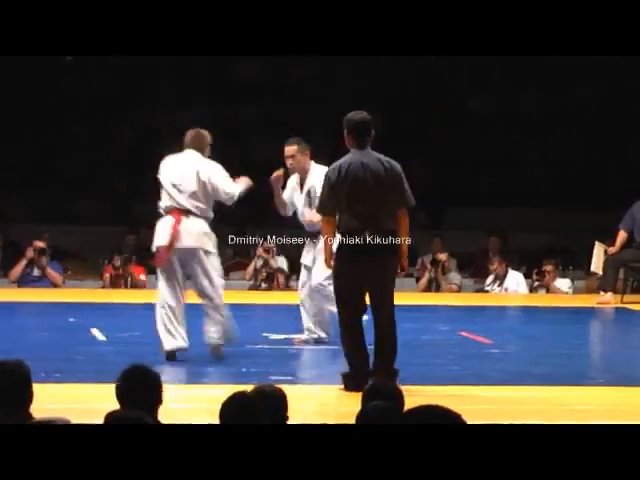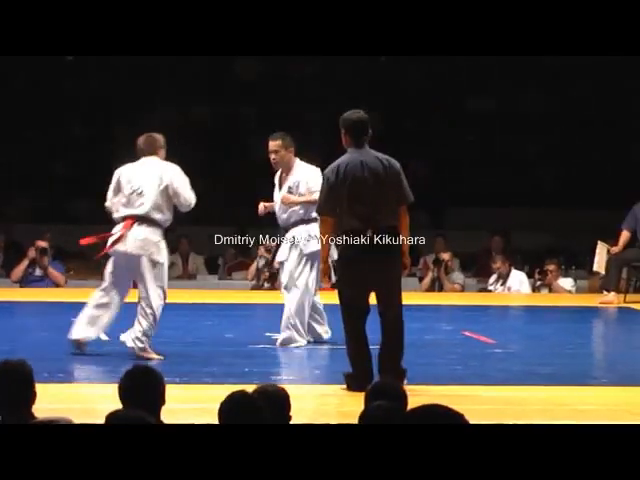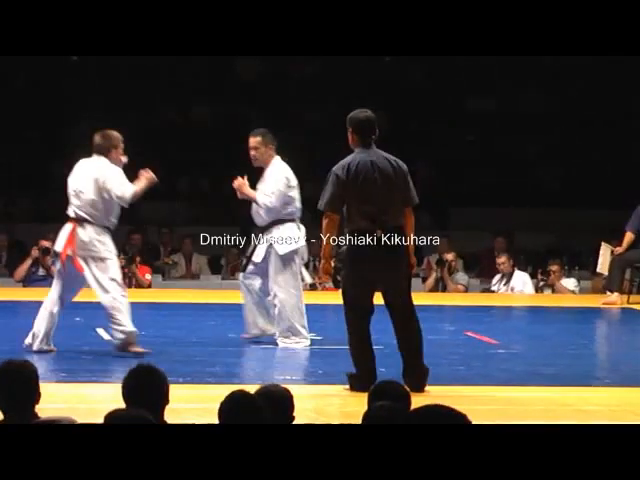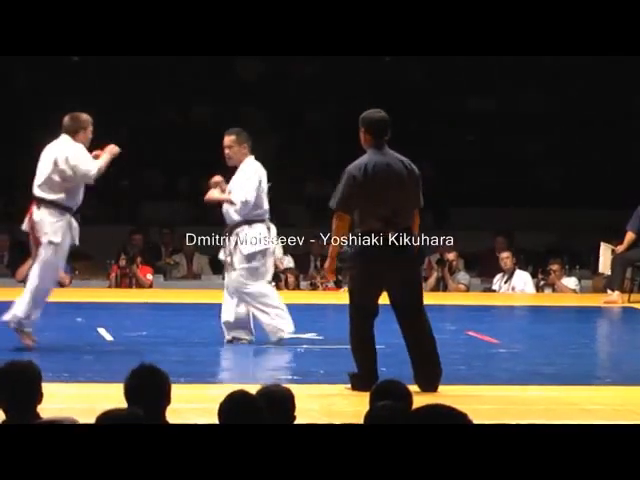
dt=0.2s
person 1, frame 1
left shoulder: (337, 170)
right shoulder: (391, 167)
left elbow: (328, 219)
right elbow: (402, 215)
left wrist: (328, 252)
right wrist: (403, 252)
left hip: (351, 248)
right hip: (384, 247)
left knee: (350, 316)
right knee: (385, 314)
left ankle: (357, 376)
right ankle: (384, 373)
person 1, frame 2
left shoulder: (335, 170)
right shoulder: (390, 164)
left elbow: (326, 220)
right elbow: (403, 212)
left wrist: (325, 258)
right wrist: (404, 249)
left hip: (354, 247)
right hip: (387, 246)
left knee: (354, 316)
right knee: (392, 313)
left ankle: (360, 377)
right ankle: (392, 373)
person 1, frame 3
left shoulder: (343, 169)
right shoulder: (396, 165)
left elbow: (331, 218)
right elbow: (408, 212)
left wrist: (326, 257)
right wrist: (409, 249)
left hip: (361, 248)
right hip: (394, 245)
left knee: (358, 316)
right knee: (404, 313)
left ankle: (364, 378)
right ankle: (416, 375)
person 1, frame 4
left shoulder: (357, 169)
right shoulder: (408, 167)
left elbow: (342, 218)
right elbow: (415, 214)
left wrist: (332, 256)
left hip: (370, 249)
right hip: (404, 248)
left knee: (362, 316)
right knee: (414, 315)
left ankle: (365, 377)
right ankle: (428, 377)
person 2, frame 1
left shoulder: (167, 163)
right shoulder: (208, 166)
right elbow: (228, 195)
right wrist: (241, 183)
left hip: (168, 228)
right hip: (196, 229)
left knee: (169, 291)
right knee: (211, 288)
left ankle: (172, 342)
right ankle: (218, 337)
person 2, frame 2
left shoulder: (123, 171)
right shoulder: (170, 170)
left elbow: (111, 205)
right elbow: (187, 202)
left hip: (123, 234)
right hip: (150, 236)
left knee: (109, 291)
right knee: (153, 296)
left ankle: (81, 335)
right ankle: (140, 344)
person 2, frame 3
left shoulder: (83, 165)
right shoulder: (108, 169)
right elbow: (123, 195)
right wrist: (144, 182)
left hip: (71, 234)
right hip: (93, 237)
left knee: (60, 290)
right knee: (113, 289)
left ankle: (39, 339)
right ankle: (126, 337)
person 2, frame 4
left shoulder: (58, 147)
right shoulder: (71, 149)
right elbow: (88, 172)
left wrist: (92, 158)
right wrist: (108, 155)
left hip: (50, 215)
right hip: (53, 218)
left knee: (44, 274)
right knee: (45, 275)
left ankle: (21, 318)
right ankle: (19, 319)
person 3, frame 1
left shoulder: (324, 175)
right shoulder: (294, 180)
right elbow: (285, 210)
left wrist: (322, 217)
right wrist: (277, 188)
right hip: (315, 237)
left knee: (321, 283)
right knee: (311, 286)
right ankle: (317, 331)
person 3, frame 2
left shoulder: (307, 172)
right shoulder: (279, 175)
left wrist: (297, 200)
right wrist: (270, 207)
left hip: (304, 235)
right hip: (291, 236)
left knee: (294, 285)
right knee: (303, 287)
left ankle: (294, 336)
right ankle: (318, 331)
person 3, frame 3
left shoulder: (278, 172)
right shoulder: (270, 171)
left elbow: (269, 203)
left wrist: (246, 191)
right wrist: (247, 191)
left hip: (282, 236)
right hip: (271, 236)
left knee: (285, 289)
right knee: (251, 279)
left ankle: (295, 337)
right ankle: (261, 326)
person 3, frame 4
left shoulder: (250, 170)
right shoulder: (244, 170)
left elbow: (245, 202)
left wrist: (220, 197)
right wrist: (223, 188)
left hip: (249, 235)
right hip: (241, 234)
left knee: (251, 284)
right knee: (234, 285)
left ankle: (281, 326)
right ankle: (239, 331)
